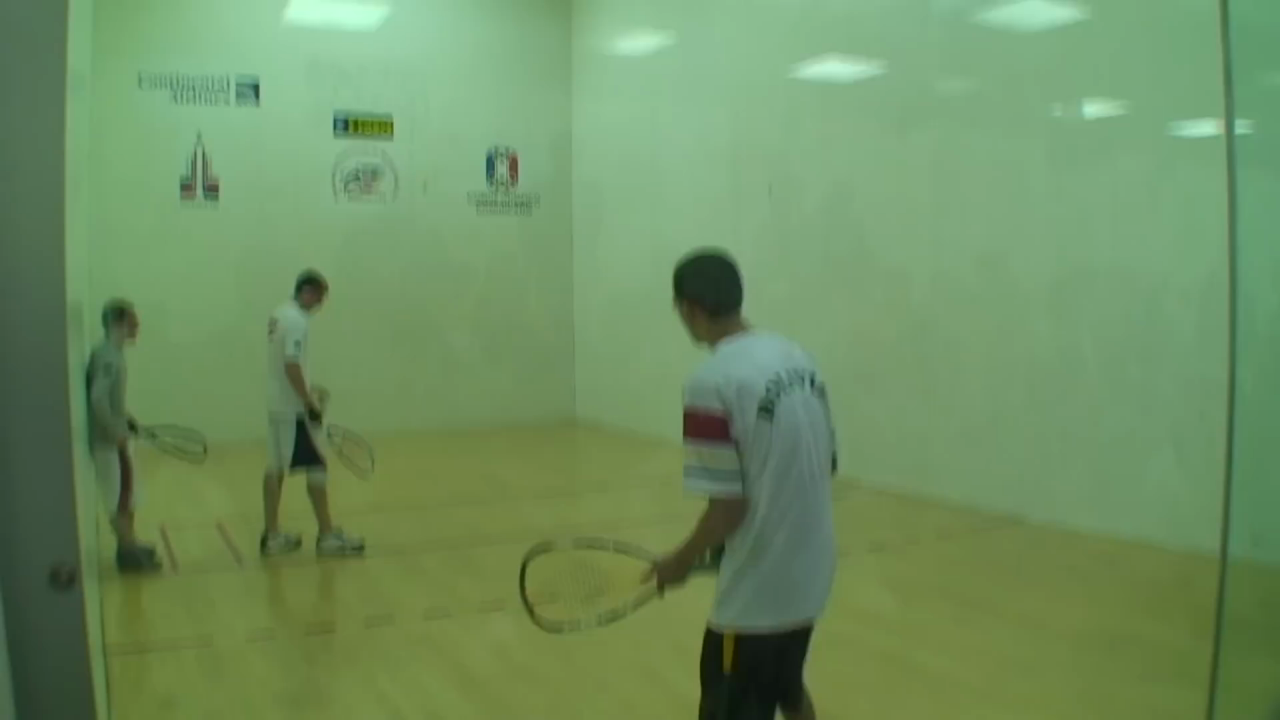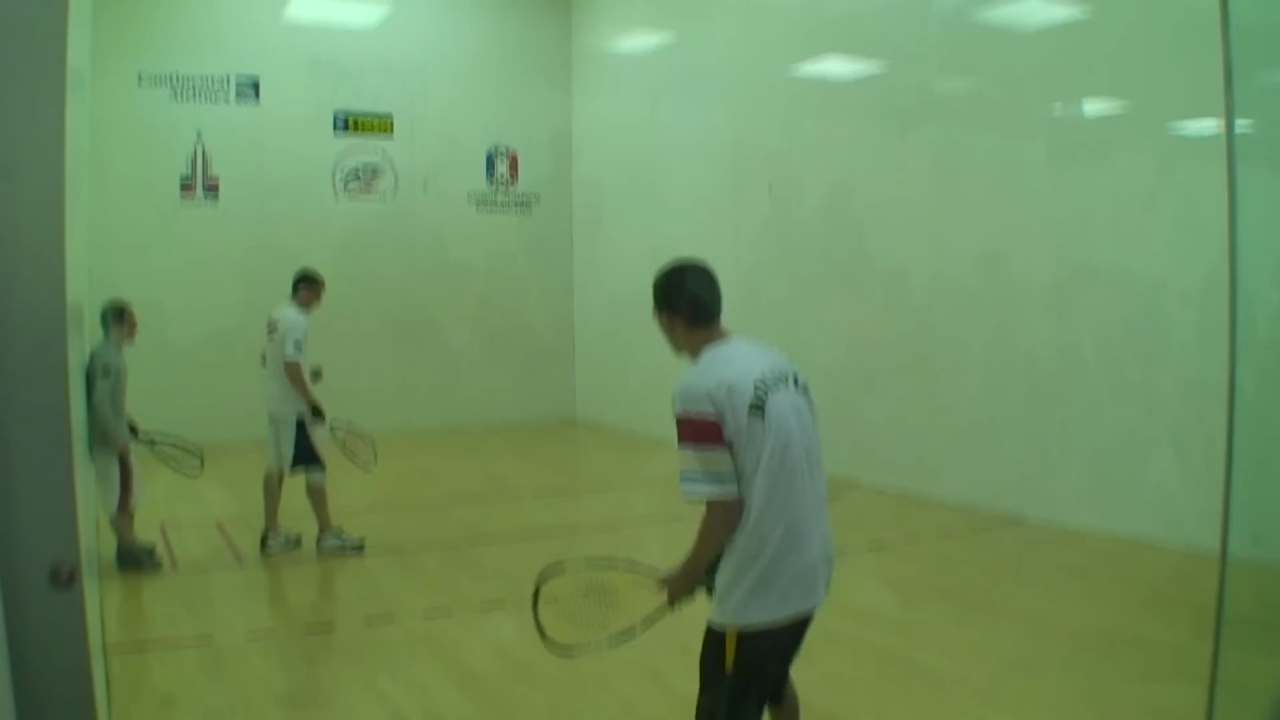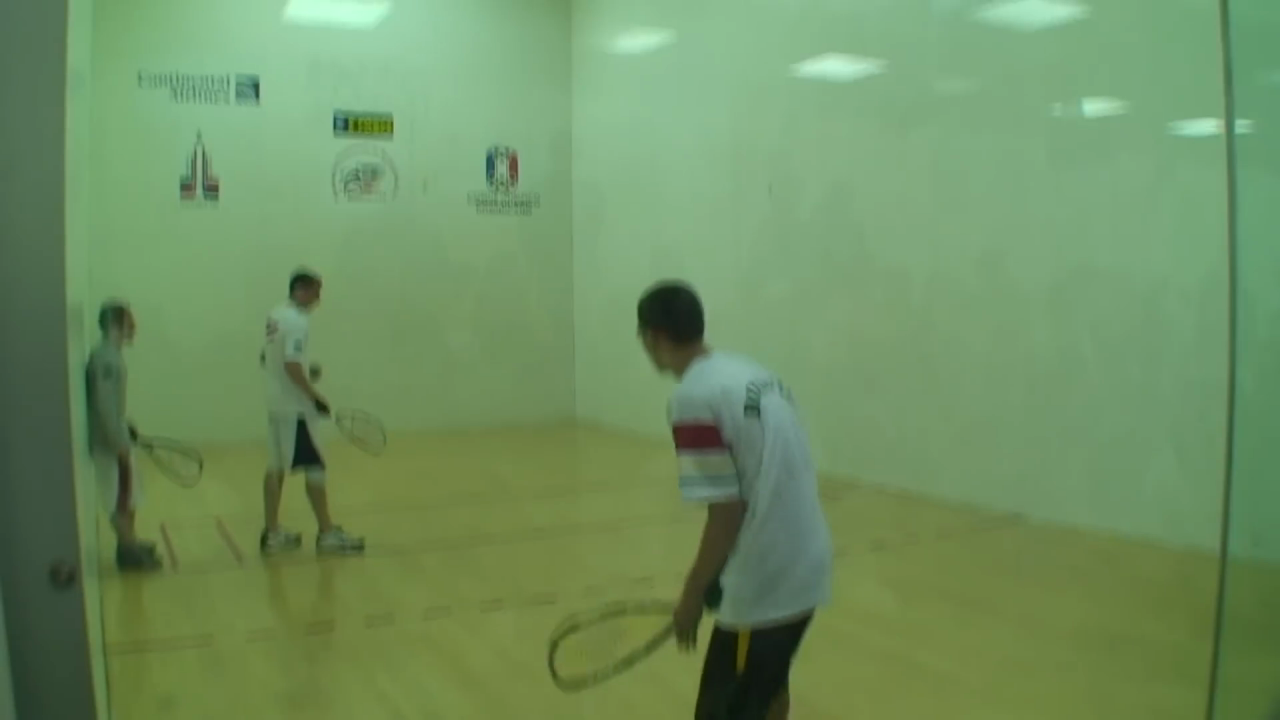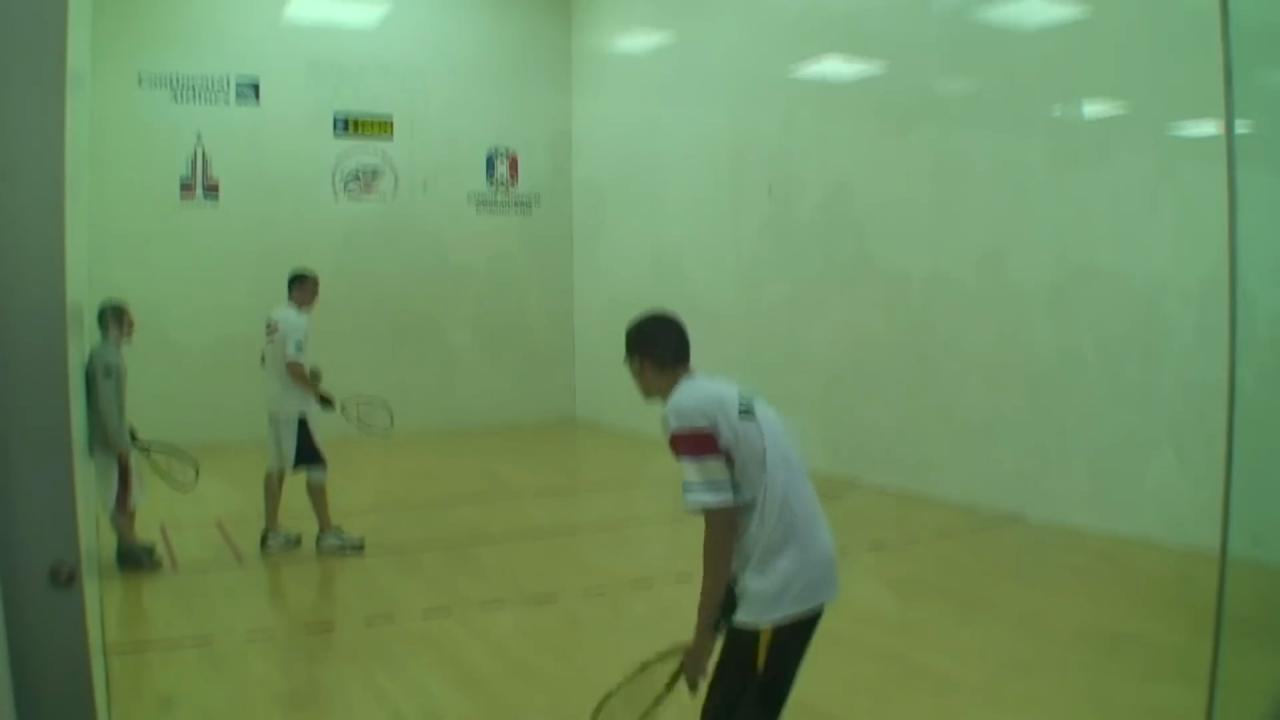
dt=0.1s
person 1, frame 1
left shoulder: (709, 384)
right shoulder: (797, 358)
left elbow: (726, 508)
right elbow: (826, 462)
left wrist: (681, 562)
left hip: (758, 590)
right hip: (810, 574)
person 1, frame 2
left shoulder: (700, 390)
right shoulder: (773, 362)
left elbow: (725, 511)
left wrist: (688, 575)
left hip: (758, 585)
right hip: (807, 567)
right knee: (772, 681)
person 1, frame 3
left shoulder: (694, 399)
right shoulder: (751, 375)
left elbow: (725, 515)
left wrist: (690, 599)
left hip: (768, 585)
right hip: (806, 566)
right knee: (766, 684)
person 1, frame 4
left shoulder: (686, 411)
right shoulder: (726, 393)
left elbow: (722, 524)
left wrist: (704, 629)
left hip: (780, 584)
right hip: (810, 567)
person 2, frame 1
left shoulder: (280, 315)
right shoulder: (297, 320)
right elbow: (291, 366)
left wrist: (306, 390)
right wrist: (310, 403)
left hip: (277, 405)
right hip: (293, 408)
left knee: (275, 468)
right knee: (316, 468)
left ankle: (272, 535)
right ankle: (327, 535)
person 2, frame 2
left shoulder: (278, 315)
right shoulder: (296, 320)
right elbow: (291, 366)
left wrist: (307, 375)
right wrist: (312, 401)
left hip: (276, 405)
right hip: (294, 408)
left knee: (276, 468)
right knee: (315, 468)
left ankle: (272, 534)
right ankle: (327, 535)
person 2, frame 3
left shoulder: (275, 316)
right shoulder: (297, 321)
right elbow: (292, 367)
right wrist: (314, 396)
left hip: (276, 405)
right hip: (294, 409)
left knee: (276, 467)
right knee: (314, 468)
left ankle: (272, 533)
right ankle: (327, 533)
person 2, frame 4
left shoulder: (275, 317)
right shoulder: (297, 321)
right elbow: (293, 367)
right wrist: (318, 392)
left hip: (277, 405)
right hip: (294, 408)
left knee: (276, 468)
right knee: (316, 467)
left ankle: (272, 533)
right ankle: (327, 534)
person 3, frame 1
left shoulder: (109, 353)
right shoulder: (108, 357)
right elbow: (97, 399)
left wrist: (125, 417)
right wrist: (115, 432)
left hip: (114, 438)
right hip: (109, 441)
left knee: (127, 497)
right knee: (121, 499)
left ankle: (129, 545)
right ankle: (127, 553)
person 3, frame 2
left shoulder: (108, 353)
right shoulder: (108, 358)
right elbow: (100, 403)
left wrist: (125, 420)
right wrist: (116, 437)
left hip: (115, 441)
right hip: (110, 444)
left knee: (127, 496)
right knee: (120, 499)
left ankle: (130, 544)
right ankle: (127, 551)
person 3, frame 3
left shoulder: (109, 354)
right shoulder: (107, 358)
right elbow: (104, 404)
left wrist: (126, 427)
right wrist: (118, 443)
left hip: (116, 439)
right hip: (109, 442)
left knee: (129, 495)
right knee: (120, 499)
left ankle: (130, 543)
right ankle: (127, 551)
person 3, frame 4
left shoulder: (108, 354)
right shoulder: (107, 358)
right elbow: (105, 404)
left wrist: (125, 430)
right wrist: (118, 443)
left hip: (116, 439)
right hip: (110, 443)
left knee: (129, 495)
right knee: (120, 499)
left ankle: (130, 543)
right ankle: (128, 551)
